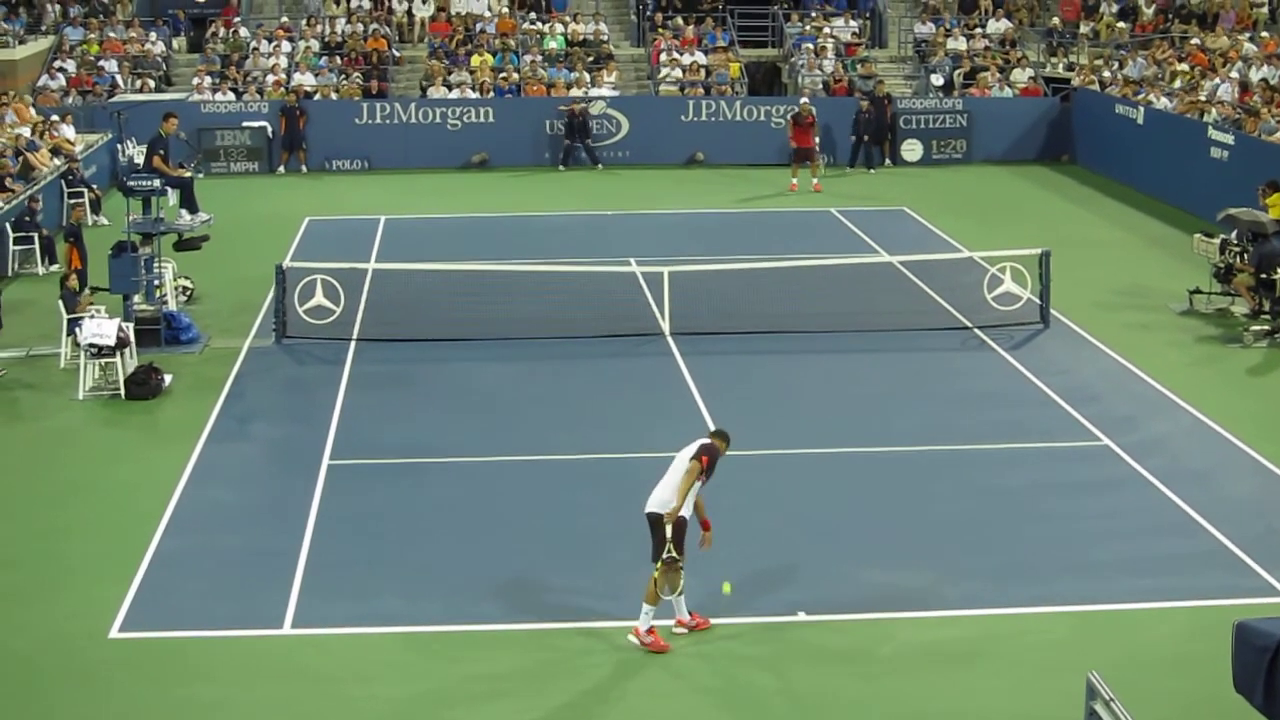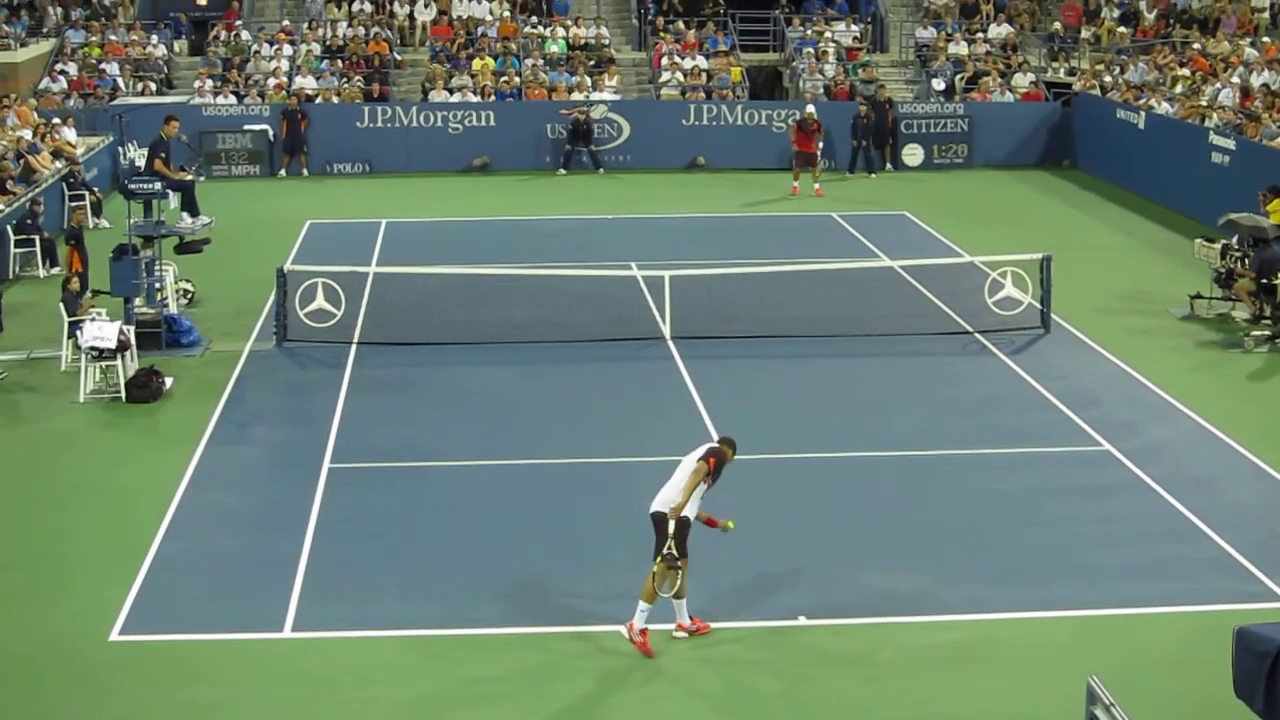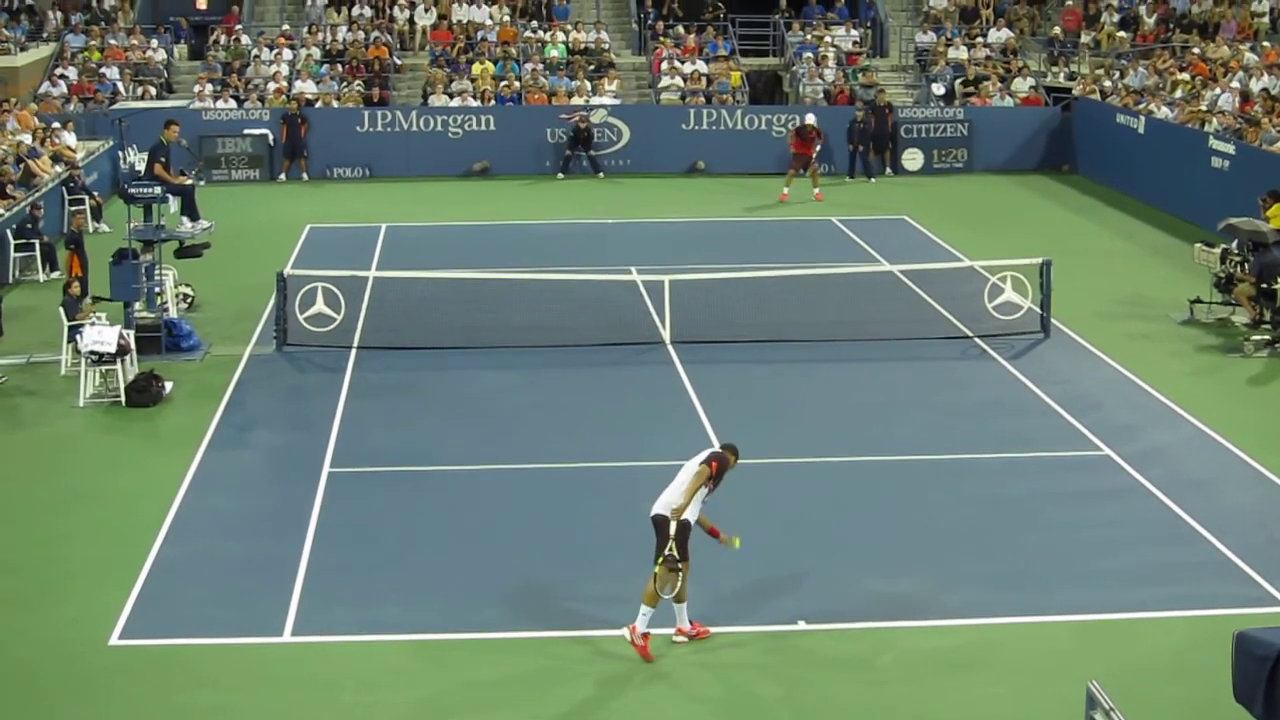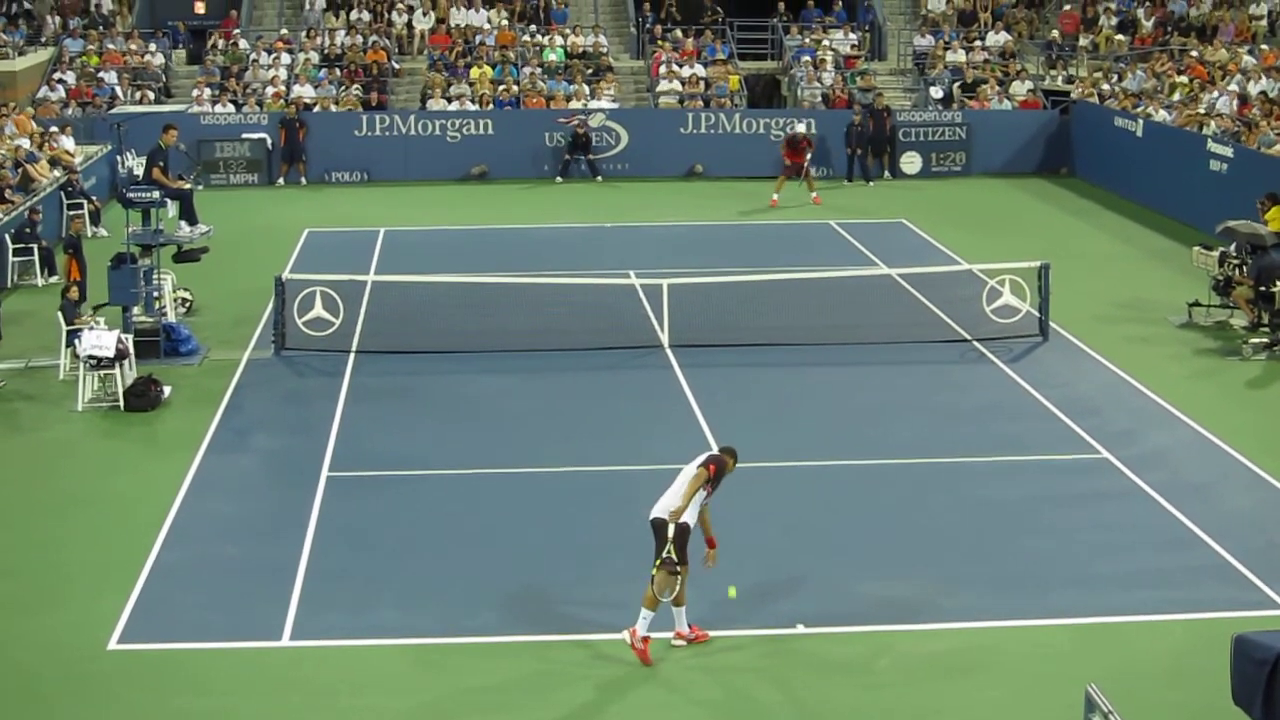
dt=0.2s
person 1, frame 1
left shoulder: (695, 448)
right shoulder: (710, 448)
left elbow: (695, 493)
right elbow: (691, 473)
left wrist: (706, 528)
right wrist: (678, 506)
left hip: (658, 508)
right hip: (668, 511)
left ankle: (683, 619)
right ankle: (643, 629)
person 1, frame 2
left shoulder: (702, 453)
right shoulder: (717, 452)
left elbow: (695, 503)
right elbow: (698, 472)
left wrist: (716, 523)
right wrist: (683, 502)
left hip: (666, 510)
right hip: (672, 512)
left knee: (679, 565)
left ankle: (684, 622)
right ankle: (637, 626)
person 1, frame 3
left shoulder: (705, 459)
right shoulder: (719, 457)
left elbow: (696, 511)
right elbow: (700, 475)
left wrist: (718, 534)
right wrist: (684, 504)
left hip: (667, 513)
right hip: (673, 515)
left knee: (681, 569)
left ankle: (683, 627)
right ankle: (638, 629)
person 1, frame 4
left shoulder: (704, 463)
right shoulder: (717, 461)
left elbow: (701, 511)
right elbow: (698, 478)
left wrist: (711, 546)
right wrist: (683, 506)
left hip: (666, 517)
right hip: (672, 518)
left knee: (679, 573)
left ankle: (682, 631)
right ankle: (638, 633)
